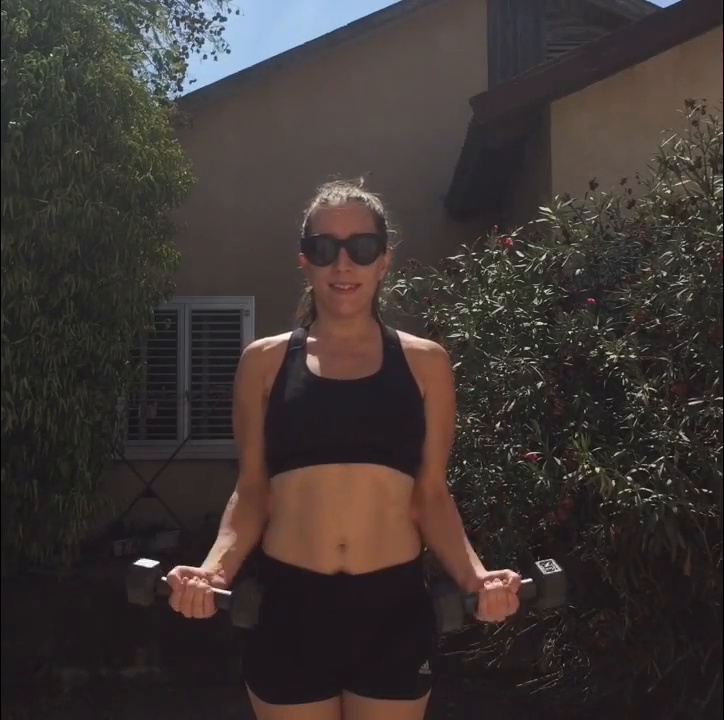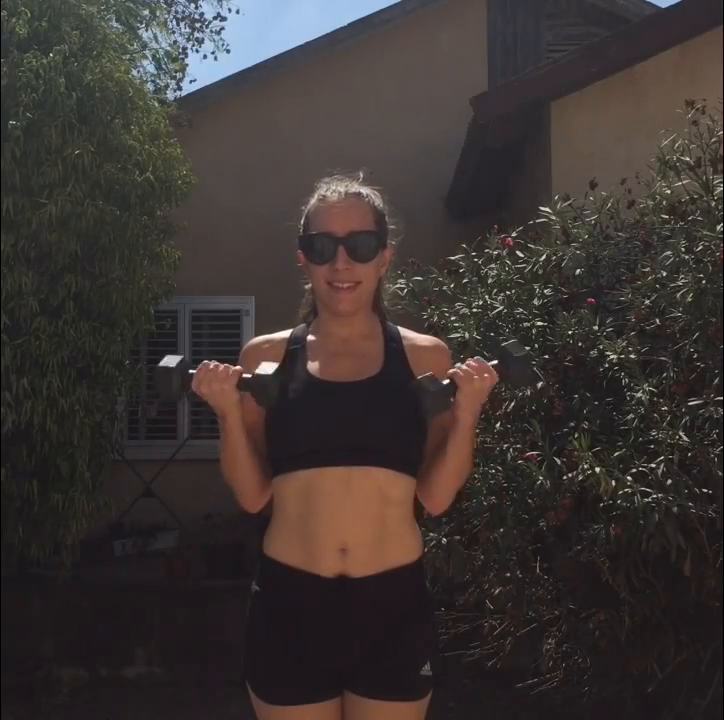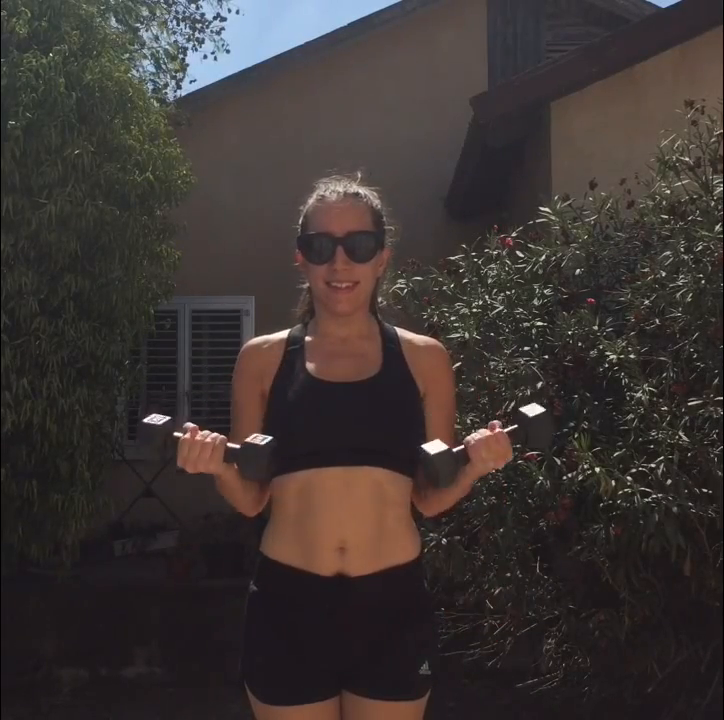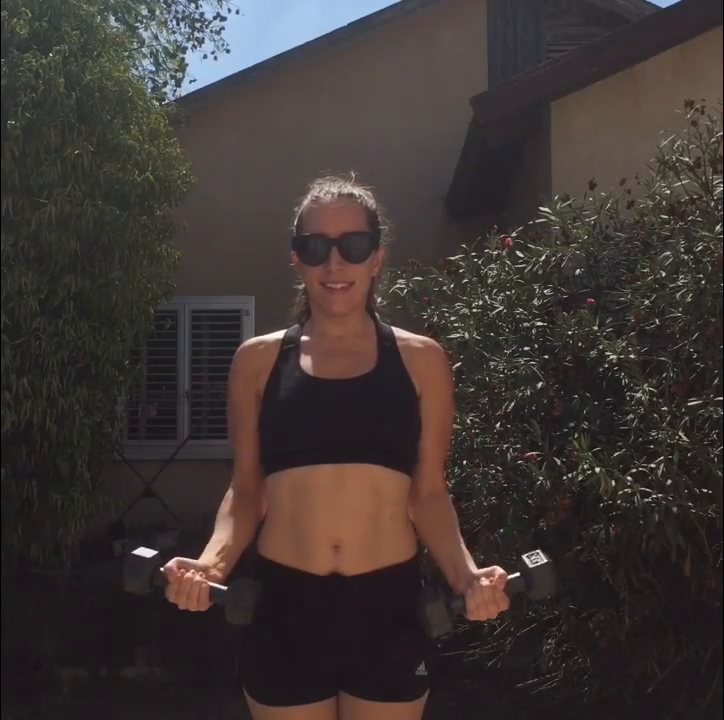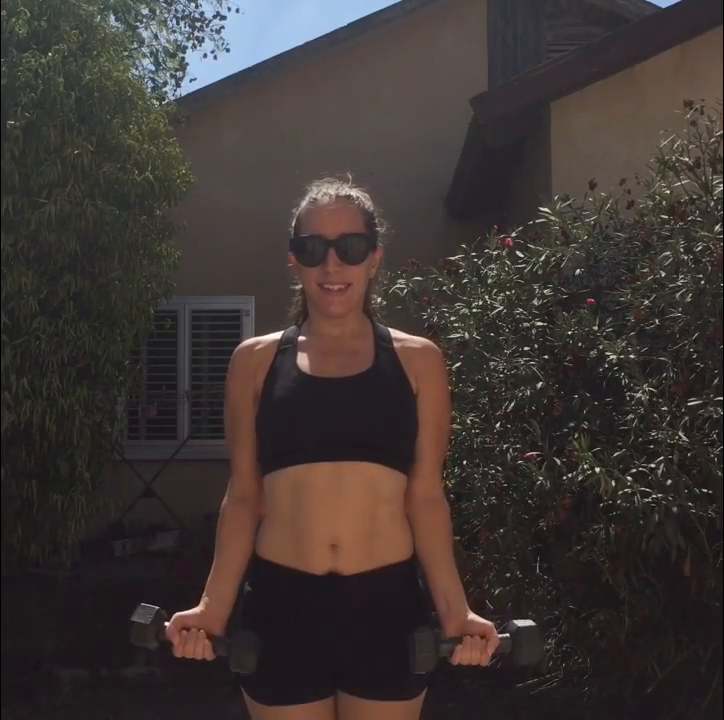
dt=0.4s
person 1, frame 1
left shoulder: (424, 362)
right shoulder: (264, 361)
left elbow: (430, 494)
right elbow: (252, 490)
left wrist: (474, 577)
right wrist: (215, 569)
left hip: (393, 605)
right hip: (290, 604)
person 1, frame 2
left shoulder: (425, 357)
right shoulder: (266, 356)
left elbow: (435, 495)
right elbow: (253, 493)
left wrist: (465, 413)
right wrist: (226, 410)
left hip: (395, 605)
right hip: (290, 604)
person 1, frame 3
left shoulder: (423, 358)
right shoulder: (263, 358)
left elbow: (430, 497)
right elbow: (251, 498)
left wrist: (474, 465)
right wrist: (219, 464)
left hip: (392, 606)
right hip: (288, 606)
person 1, frame 4
left shoulder: (420, 359)
right shoulder: (259, 359)
left elbow: (428, 493)
right elbow: (246, 490)
left wrist: (467, 574)
right wrist: (212, 561)
left hip: (388, 605)
right hip: (285, 605)
person 1, frame 5
left shoulder: (417, 360)
right shoulder: (256, 360)
left elbow: (426, 496)
right elbow: (244, 494)
left wrist: (454, 606)
right wrist: (214, 604)
left hip: (387, 605)
right hip: (283, 605)
